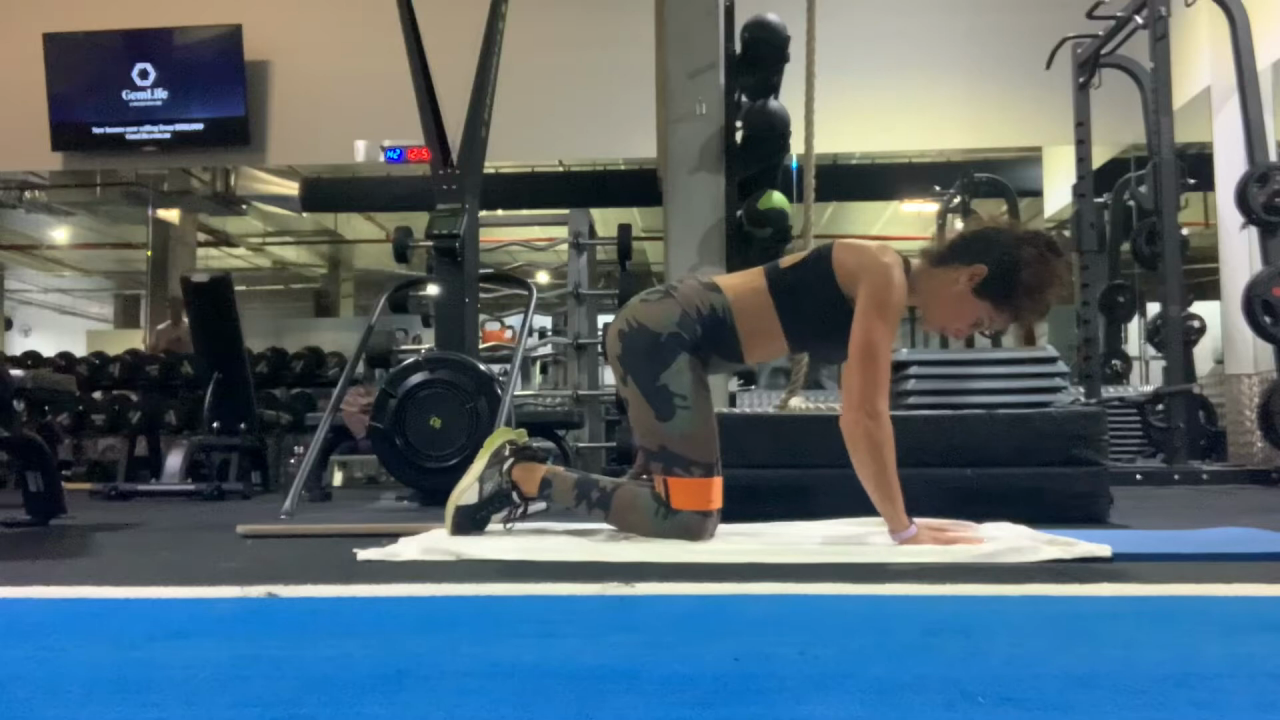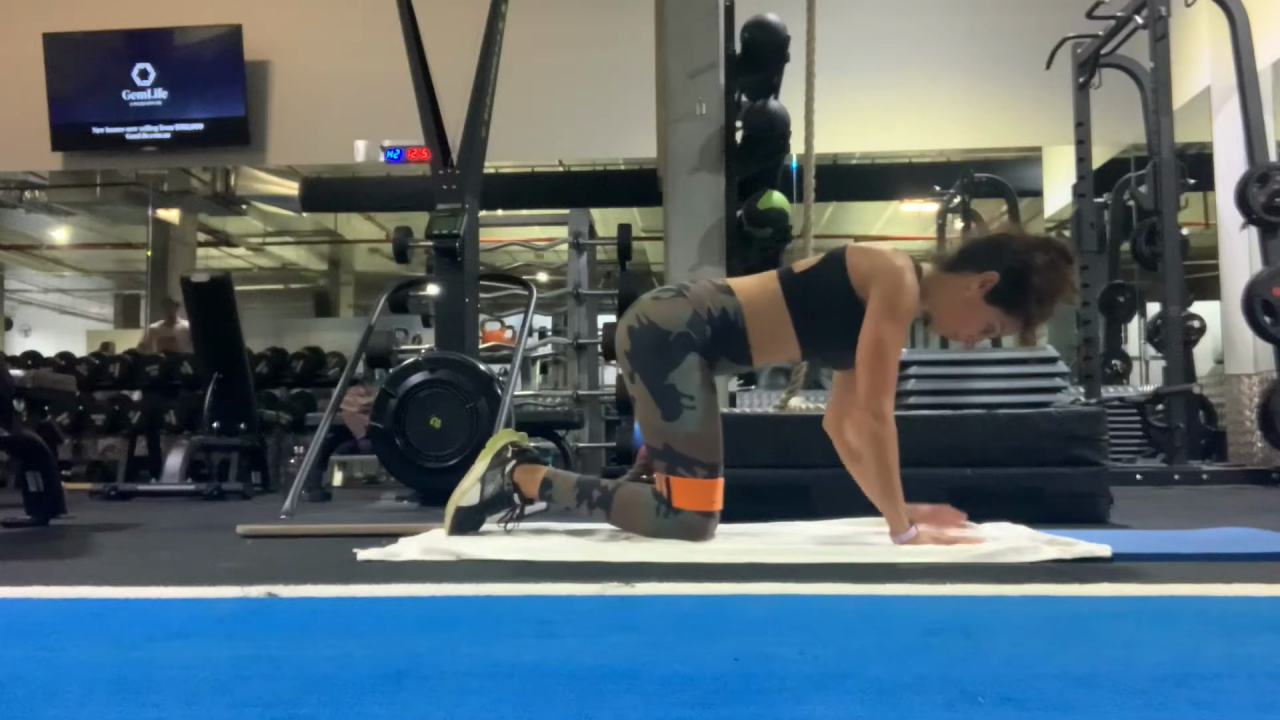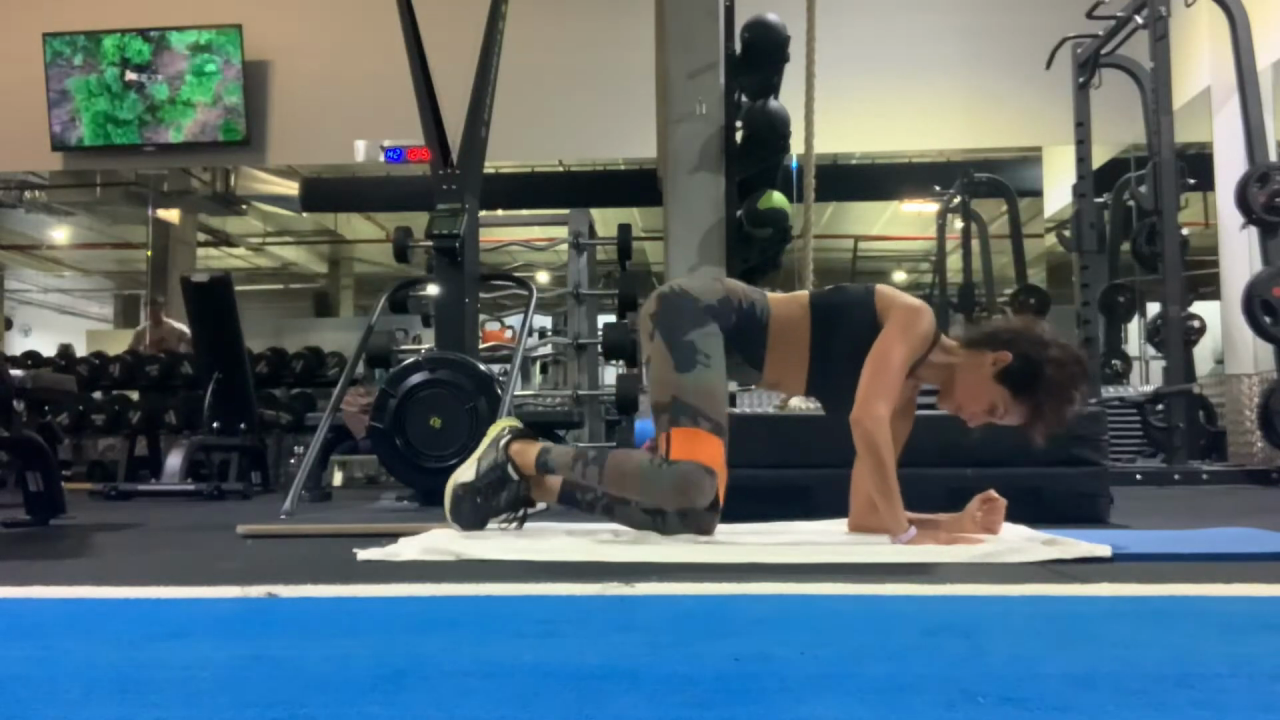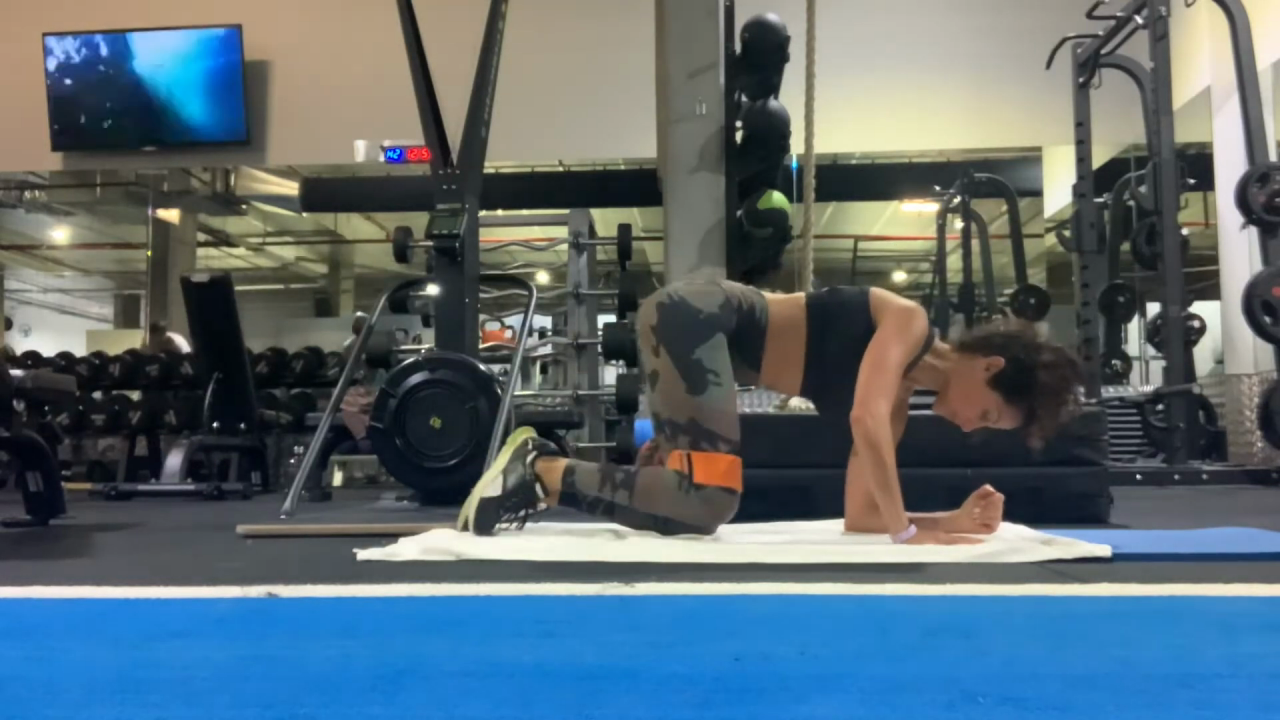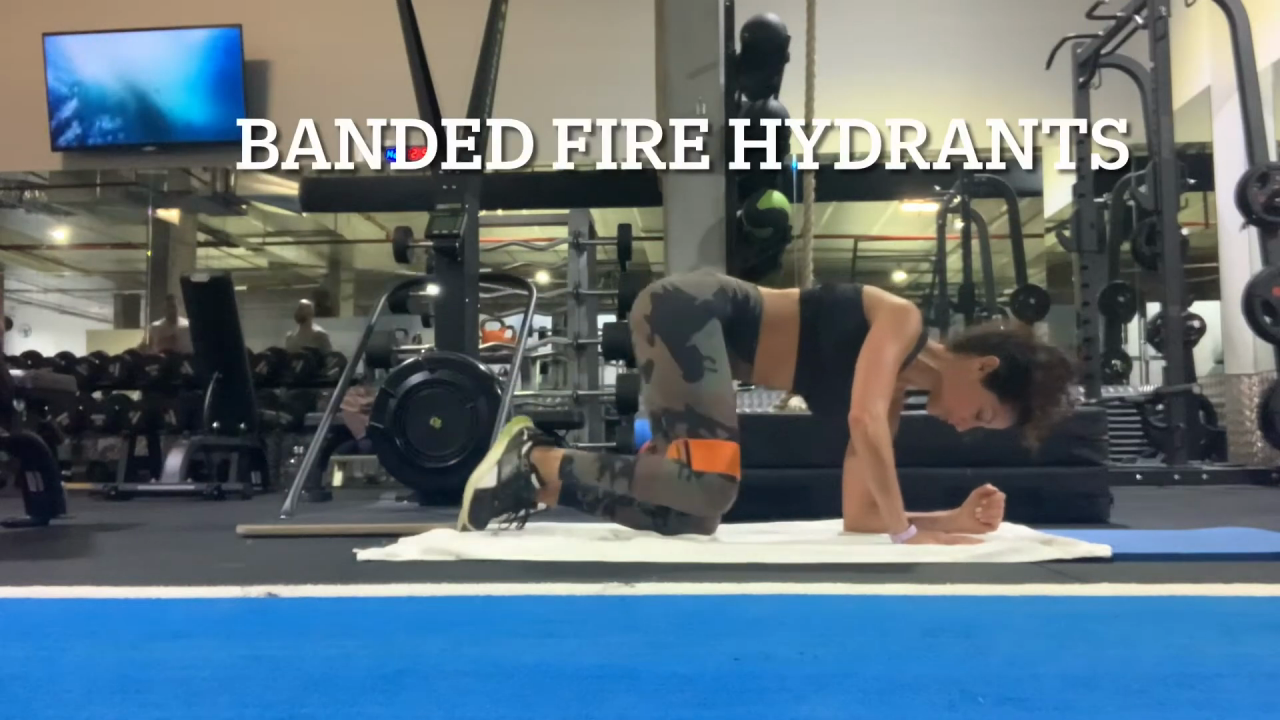
dt=1s
person 1, frame 1
left shoulder: (874, 295)
right shoulder: (885, 275)
left elbow: (854, 421)
right elbow: (870, 415)
left wrist: (896, 516)
right wrist: (904, 529)
left hip: (667, 339)
right hip: (658, 333)
left knee: (685, 506)
right knee: (687, 519)
left ankle: (521, 470)
right ankle: (516, 472)
person 1, frame 2
left shoulder: (881, 305)
right shoulder: (897, 279)
left elbow: (841, 422)
right elbow: (874, 415)
left wrist: (894, 507)
right wrist: (903, 529)
left hip: (679, 339)
right hip: (671, 331)
left knee: (686, 507)
right knee: (688, 521)
left ankle: (523, 472)
right ankle: (517, 475)
person 1, frame 3
left shoulder: (905, 399)
right shoulder: (914, 320)
left elbow: (862, 515)
right elbow: (864, 419)
left wrist: (953, 523)
right wrist: (904, 531)
left hip: (713, 340)
right hip: (697, 310)
left knee: (694, 516)
right knee: (691, 482)
left ankle: (534, 482)
right ankle: (516, 451)
person 1, frame 4
left shoulder: (900, 398)
right shoulder: (908, 320)
left elbow: (858, 516)
right elbow: (864, 418)
left wrist: (950, 521)
right wrist: (905, 530)
left hip: (708, 343)
right hip: (695, 318)
left knee: (698, 515)
right knee: (713, 501)
left ankle: (542, 479)
right ankle: (540, 468)
person 1, frame 5
left shoulder: (894, 394)
right shoulder: (902, 320)
left elbow: (858, 516)
right elbow: (862, 419)
left wrist: (950, 520)
right wrist: (905, 530)
left hip: (708, 339)
right hip: (690, 310)
left knee: (695, 517)
right knee: (712, 487)
left ankle: (542, 485)
right ankle: (534, 457)
